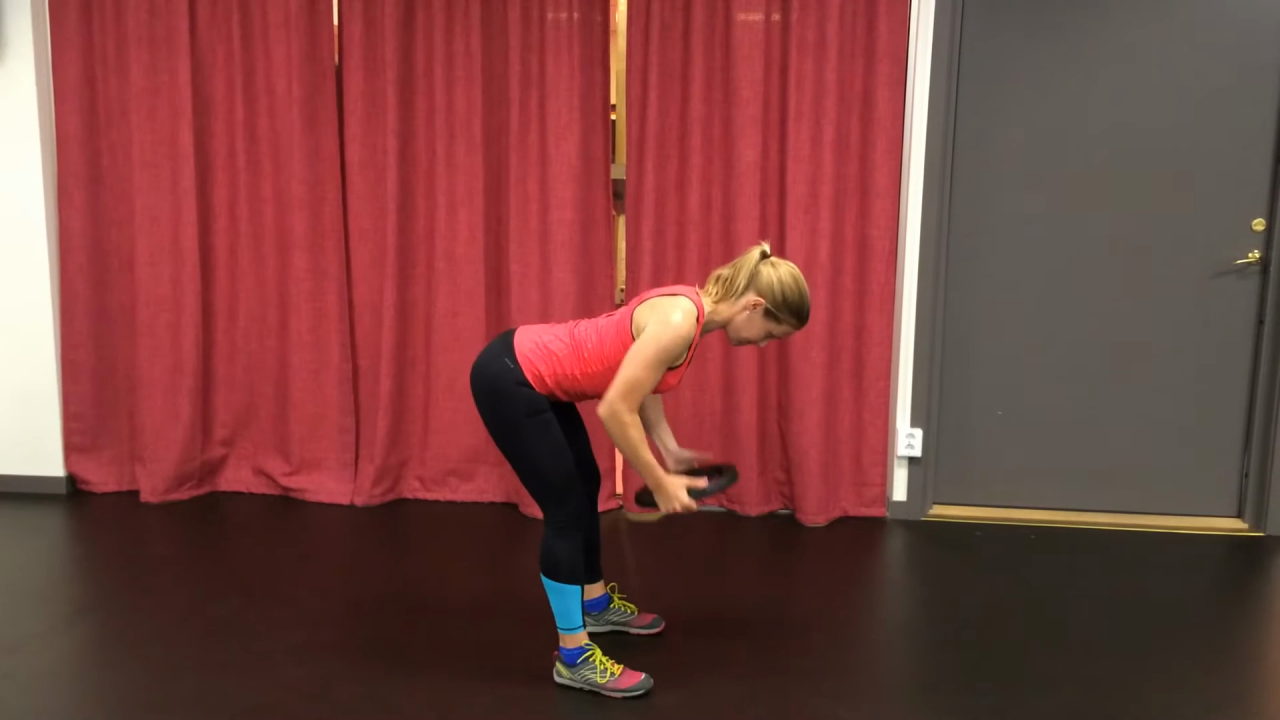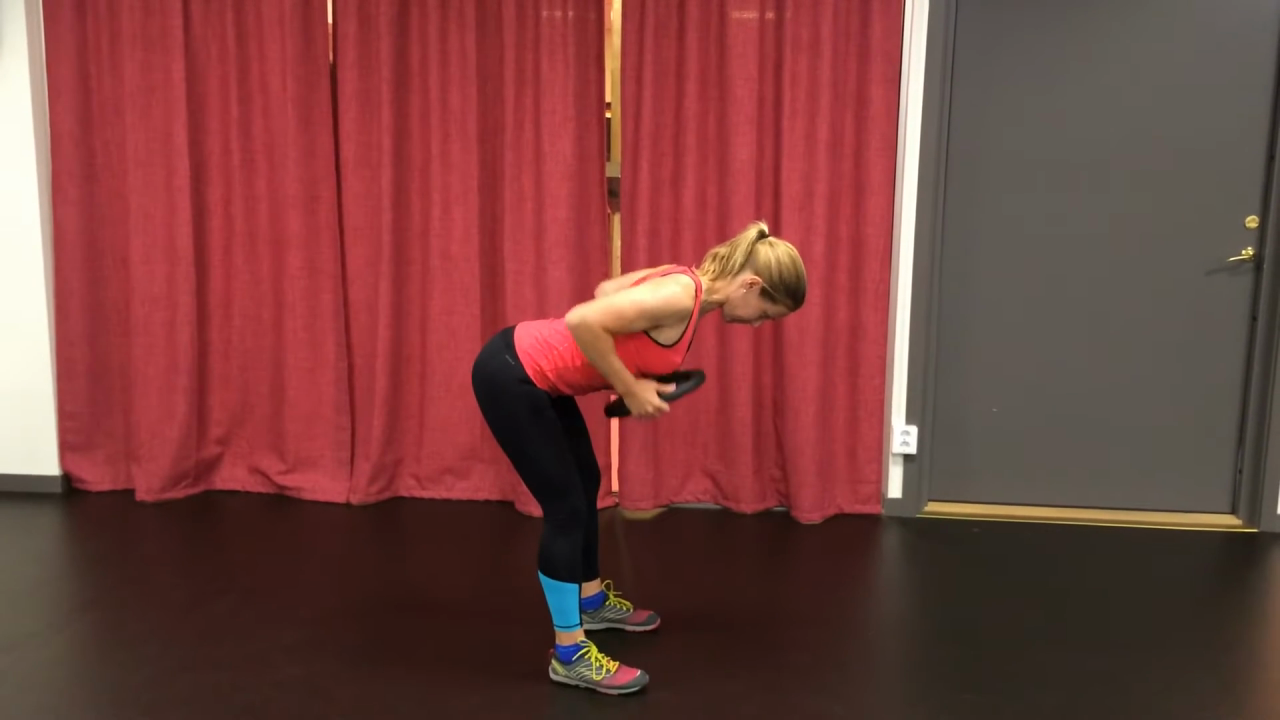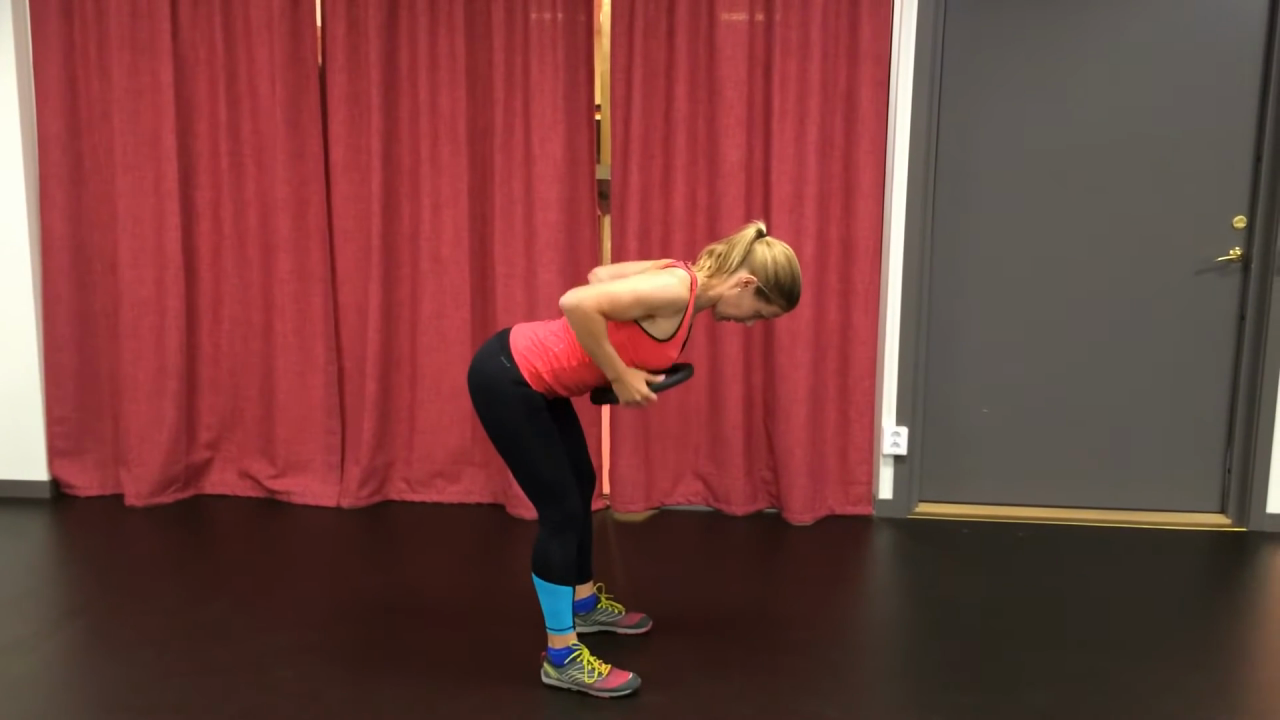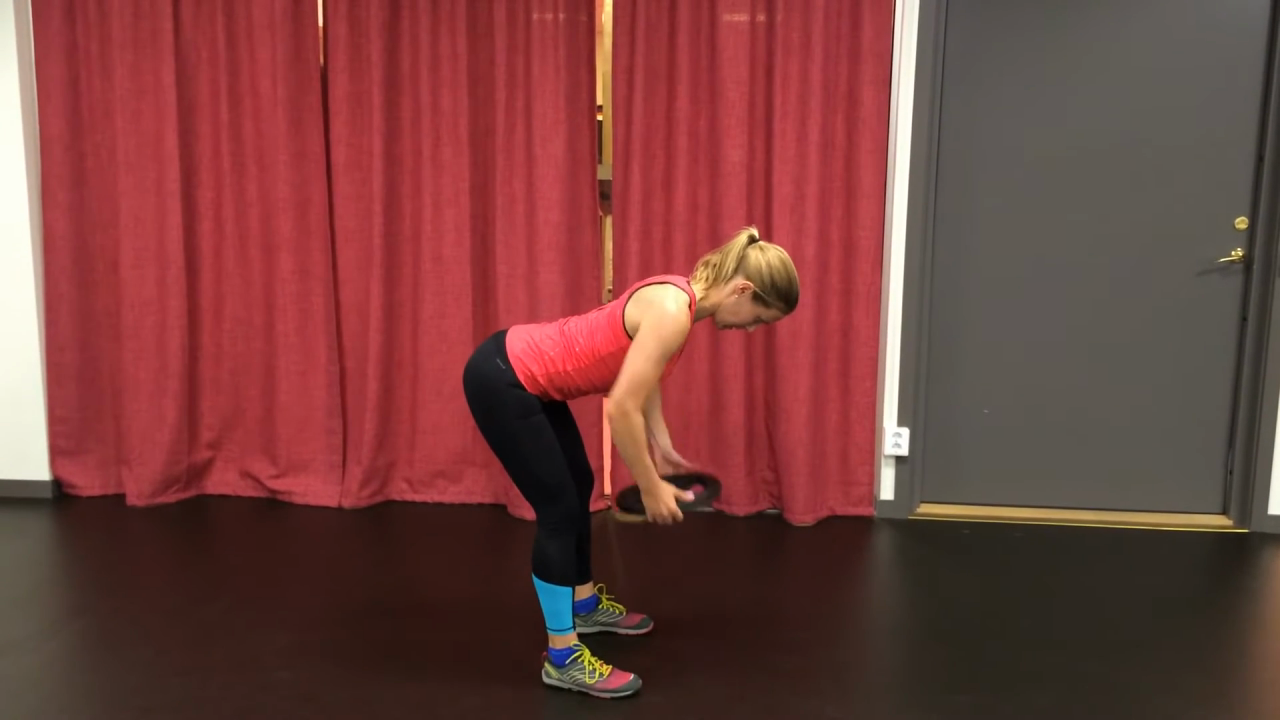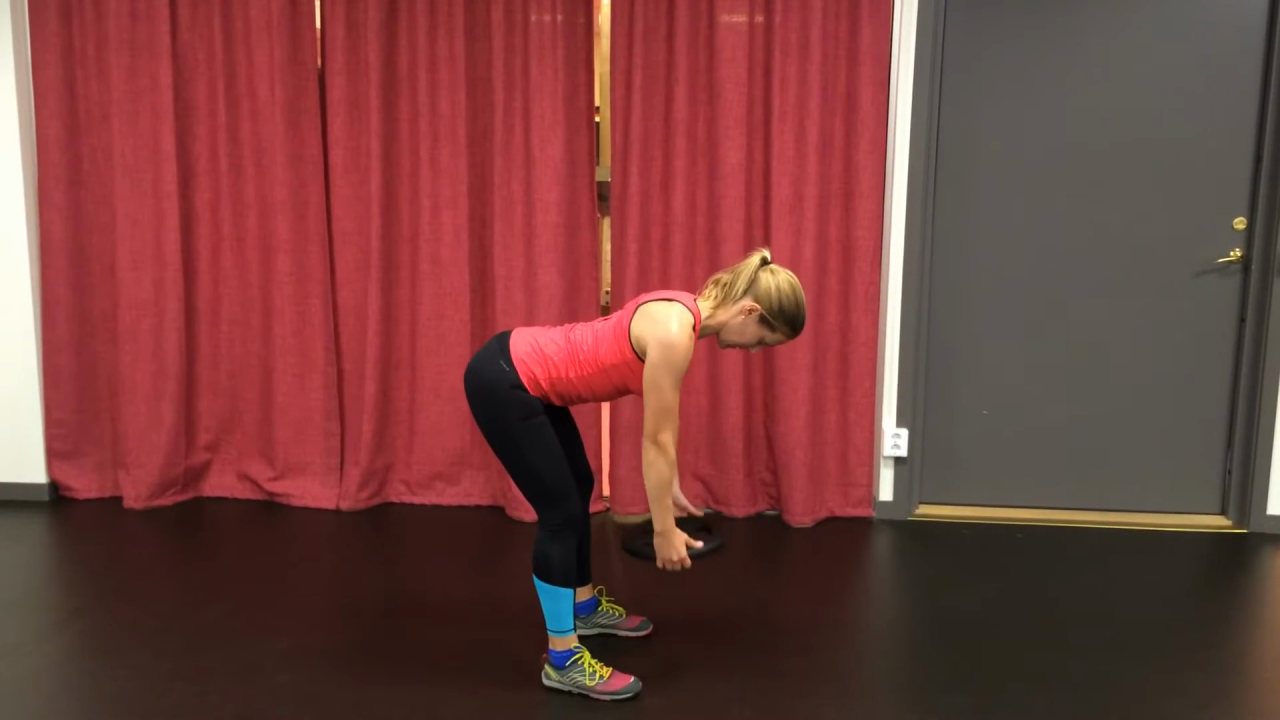
dt=1s
person 1, frame 1
left shoulder: (690, 309)
right shoulder: (678, 322)
left elbow: (647, 387)
right elbow: (615, 410)
left wrist: (670, 451)
right wrist: (660, 483)
left hip: (532, 370)
right hip: (509, 379)
left knee: (584, 485)
right knee: (566, 508)
left ankle: (597, 604)
right ankle: (573, 657)
person 1, frame 2
left shoulder: (686, 284)
right shoulder: (678, 296)
left elbow: (604, 293)
right elbow: (581, 321)
left wrist: (642, 371)
right wrist: (630, 388)
left hip: (534, 369)
right hip: (511, 375)
left knee: (585, 483)
right knee: (566, 506)
left ankle: (592, 601)
right ankle: (569, 654)
person 1, frame 3
left shoulder: (679, 278)
right shoulder: (675, 290)
left elbow: (598, 277)
right elbow: (575, 302)
left wrist: (629, 363)
right wrist: (621, 377)
left hip: (530, 370)
right hip: (507, 377)
left knee: (580, 485)
right knee: (561, 509)
left ankle: (585, 604)
right ankle: (562, 657)
person 1, frame 4
left shoulder: (681, 298)
right shoulder: (673, 312)
left elbow: (632, 373)
right elbow: (621, 410)
left wrist: (662, 448)
right wrist: (651, 487)
left hip: (526, 372)
right hip: (502, 379)
left knee: (578, 486)
right knee: (559, 510)
left ankle: (585, 604)
right ankle: (562, 658)
person 1, frame 5
left shoulder: (684, 314)
right shoulder: (674, 332)
left elbow: (661, 428)
right elbow: (657, 439)
left wrist: (671, 490)
right wrist: (664, 529)
left hip: (524, 372)
right hip: (502, 380)
left knee: (578, 487)
right knee: (561, 512)
left ankle: (585, 607)
right ankle: (563, 660)
